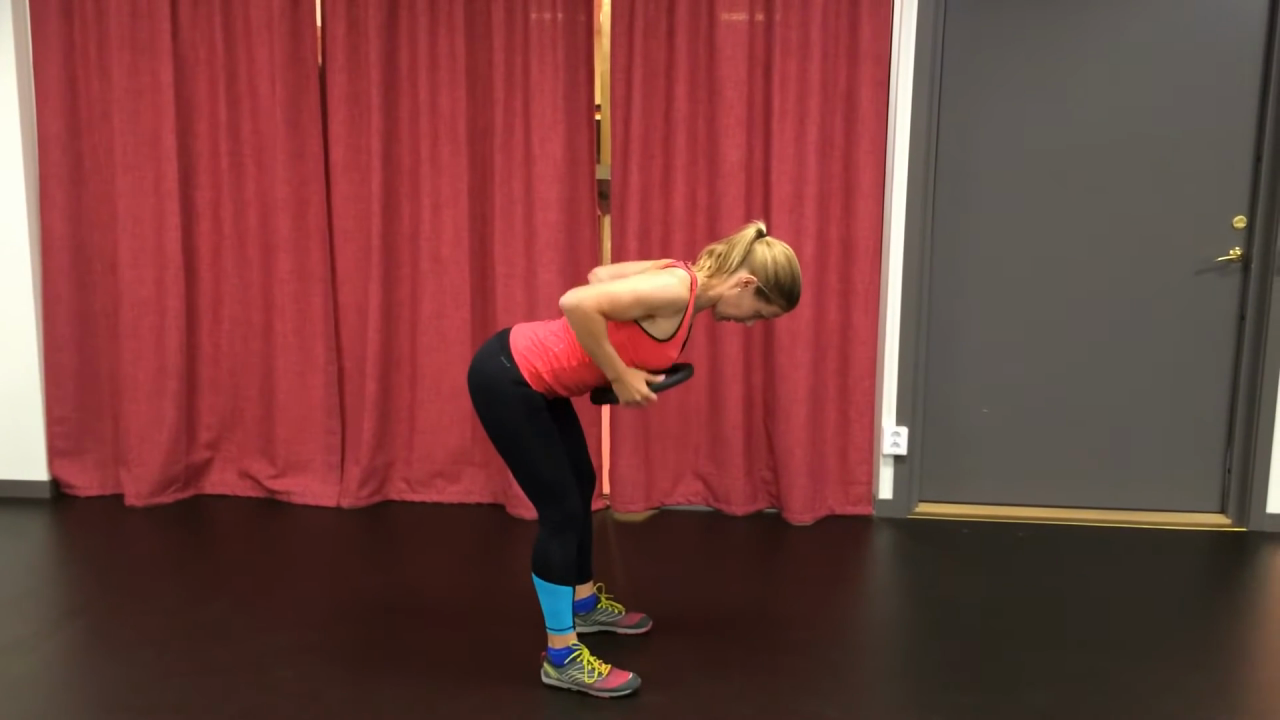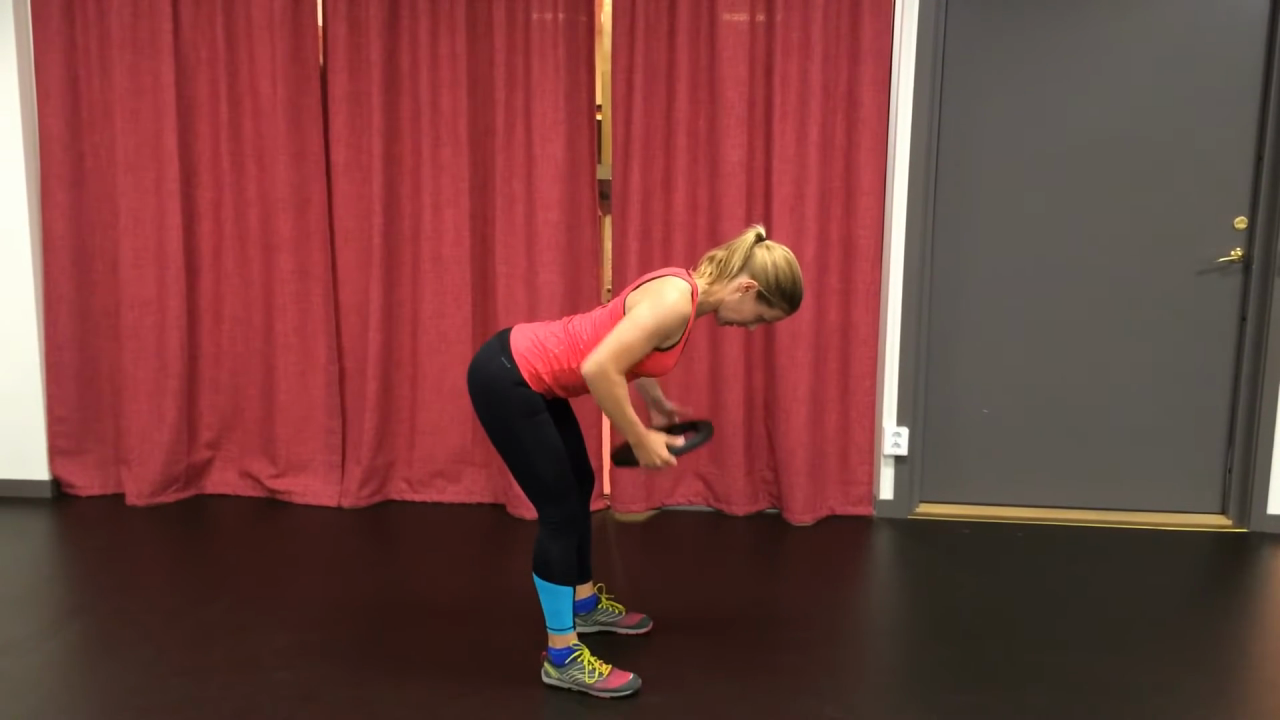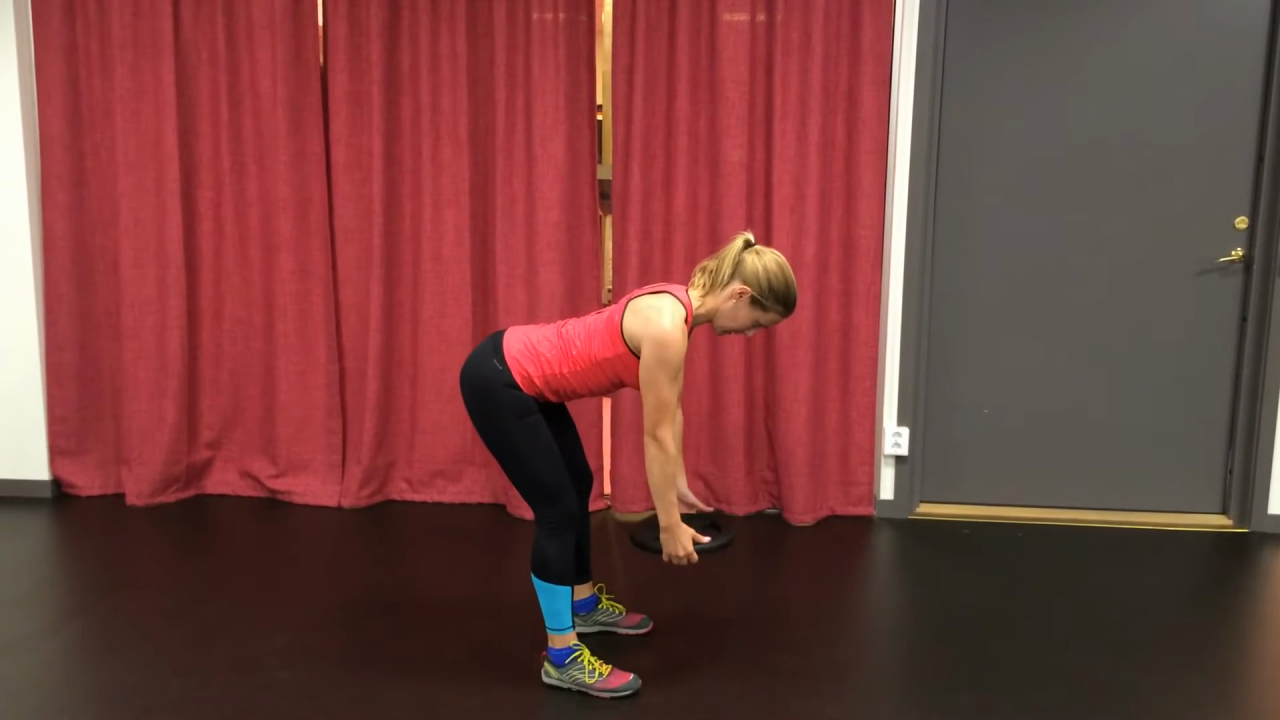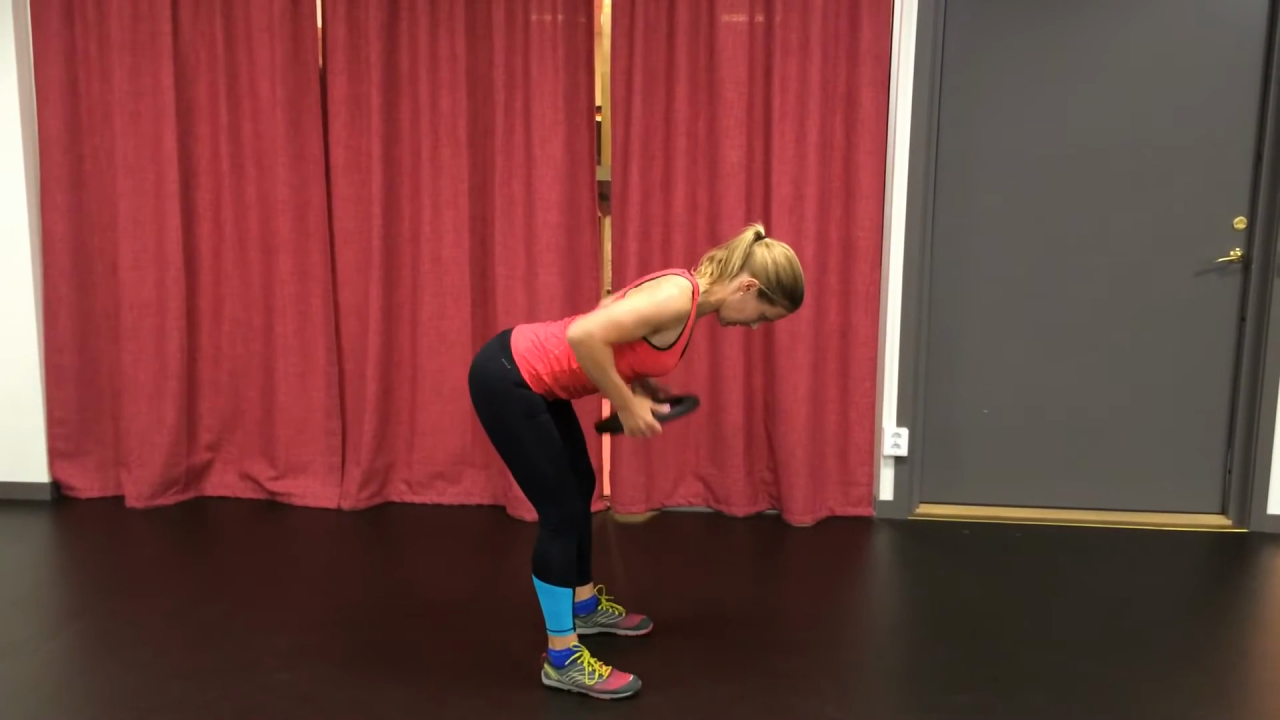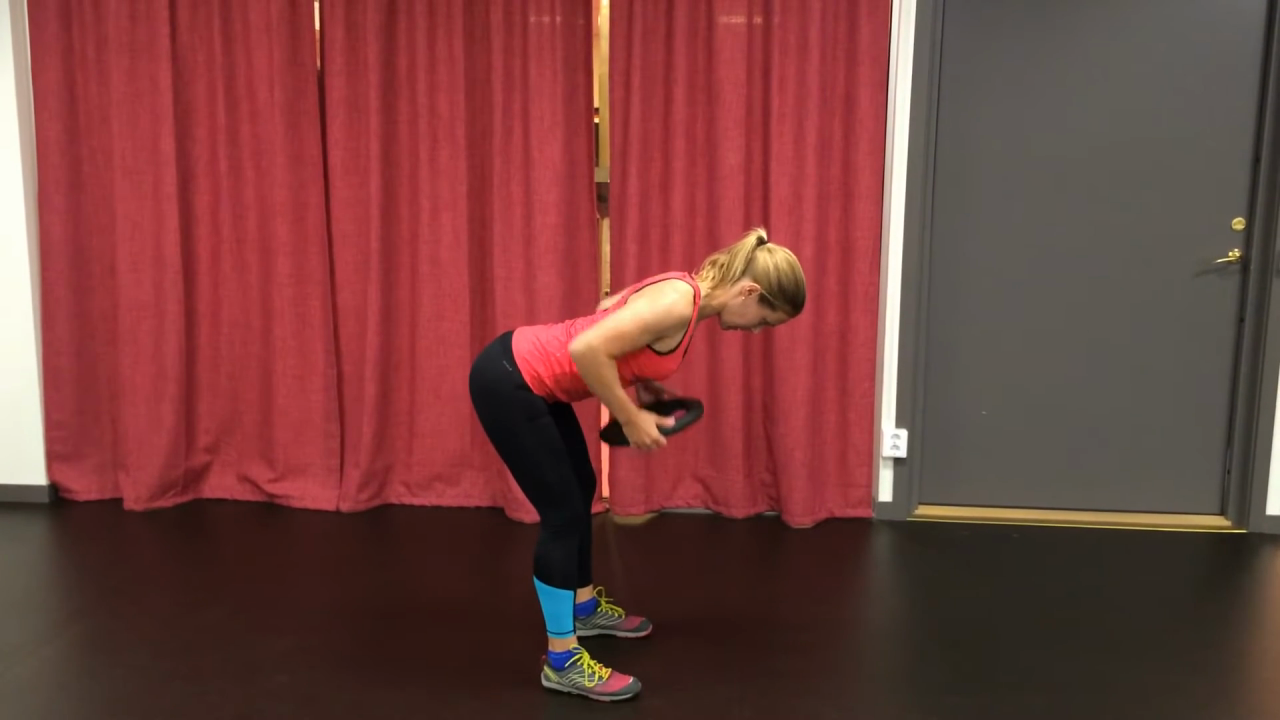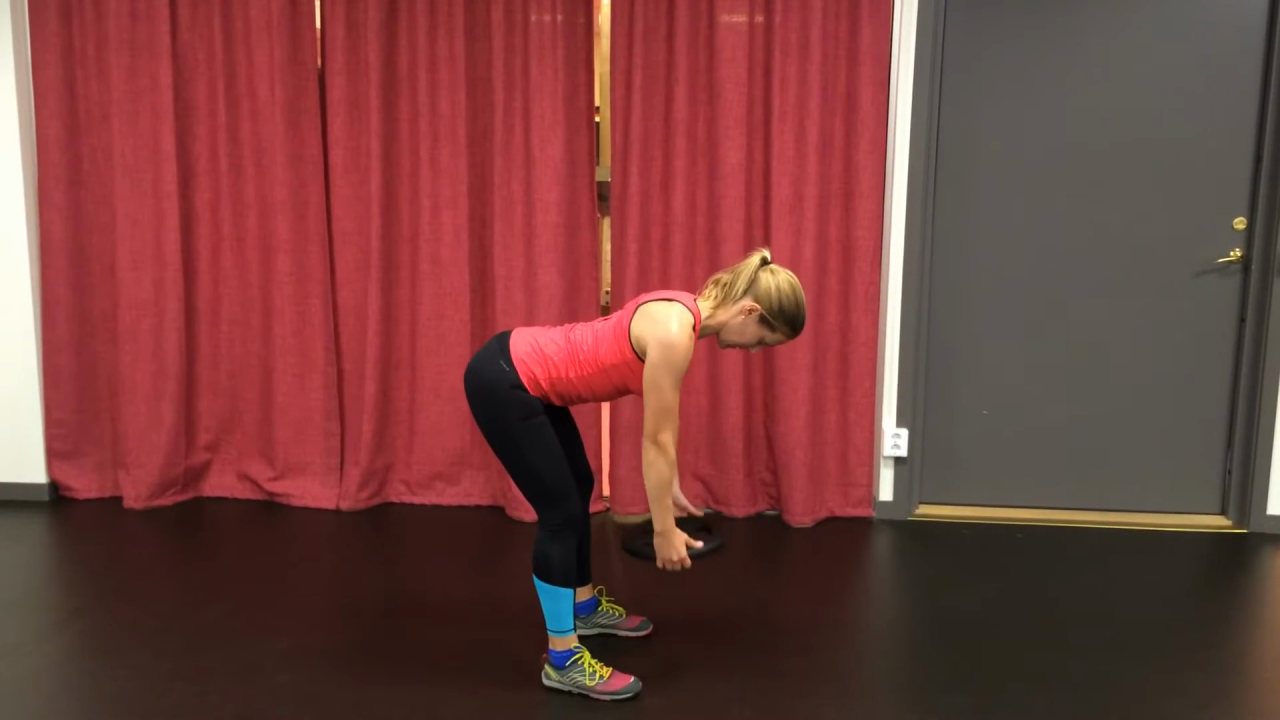
dt=0.4s
person 1, frame 1
left shoulder: (679, 278)
right shoulder: (675, 290)
left elbow: (598, 277)
right elbow: (575, 302)
left wrist: (629, 363)
right wrist: (621, 377)
left hip: (530, 370)
right hip: (507, 377)
left knee: (580, 485)
right knee: (561, 509)
left ankle: (585, 604)
right ankle: (562, 657)
person 1, frame 2
left shoulder: (683, 289)
right shoulder: (675, 300)
right elbow: (597, 369)
left wrist: (656, 403)
right wrist: (643, 441)
left hip: (529, 370)
right hip: (505, 377)
left knee: (579, 486)
right knee: (560, 508)
left ankle: (585, 604)
right ankle: (562, 657)
person 1, frame 3
left shoulder: (679, 307)
right shoulder: (668, 326)
left elbow: (668, 414)
right elbow: (657, 434)
left wrist: (679, 487)
right wrist: (671, 525)
left hip: (523, 372)
right hip: (498, 379)
left knee: (577, 486)
right knee: (558, 510)
left ankle: (585, 604)
right ankle: (562, 658)
person 1, frame 4
left shoulder: (683, 288)
right shoulder: (676, 300)
right elbow: (583, 335)
left wrist: (640, 390)
right wrist: (627, 404)
left hip: (531, 372)
right hip: (507, 379)
left knee: (580, 487)
right knee: (561, 510)
left ankle: (585, 606)
right ankle: (563, 659)
person 1, frame 5
left shoulder: (686, 292)
right shoulder: (676, 304)
right elbow: (585, 350)
left wrist: (643, 385)
right wrist: (631, 419)
left hip: (530, 373)
right hip: (507, 381)
left knee: (580, 490)
right knee: (563, 513)
left ankle: (585, 608)
right ankle: (562, 661)
person 1, frame 6
left shoulder: (684, 314)
right shoulder: (674, 332)
left elbow: (661, 428)
right elbow: (657, 439)
left wrist: (671, 490)
right wrist: (664, 529)
left hip: (524, 372)
right hip: (502, 380)
left knee: (578, 487)
right knee: (561, 512)
left ankle: (585, 607)
right ankle: (563, 660)
